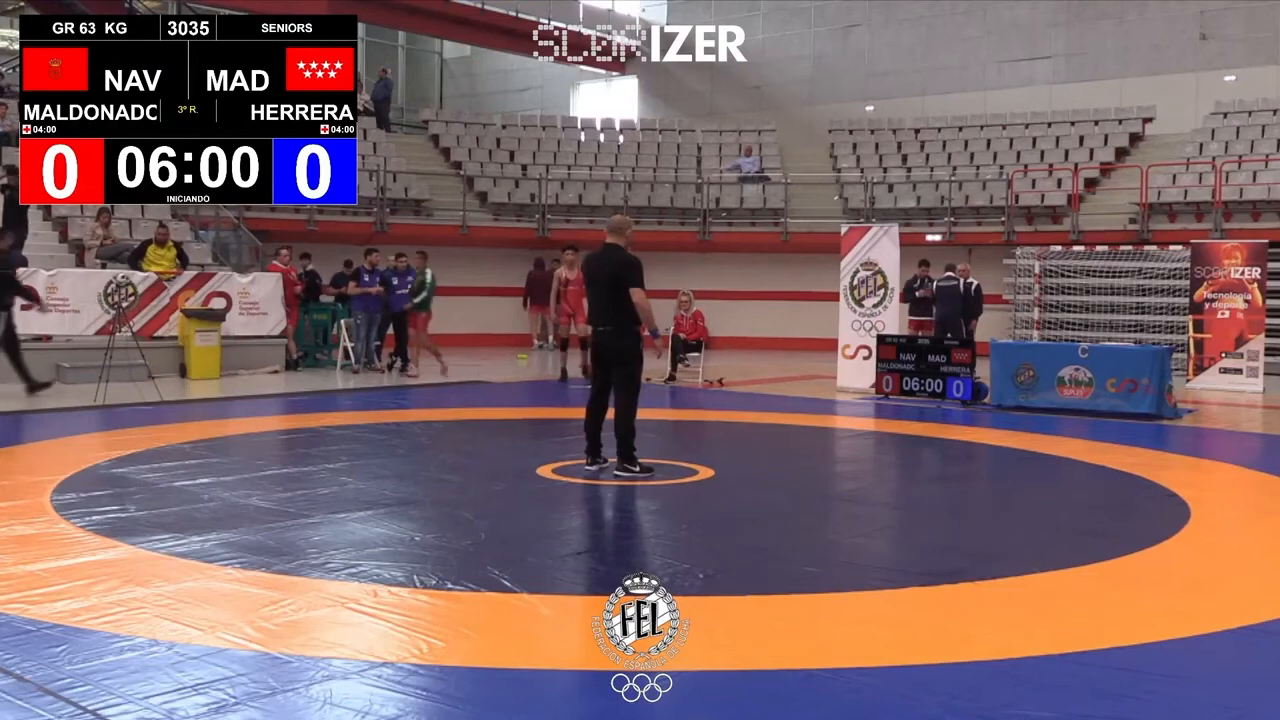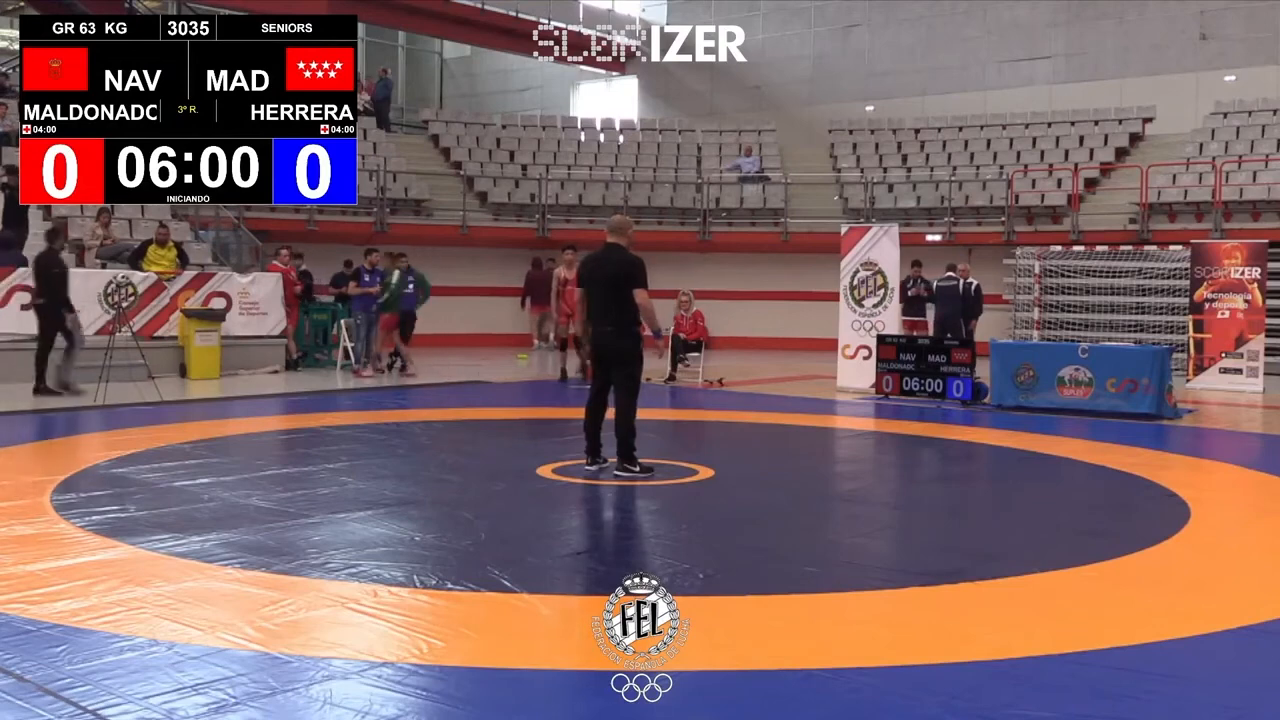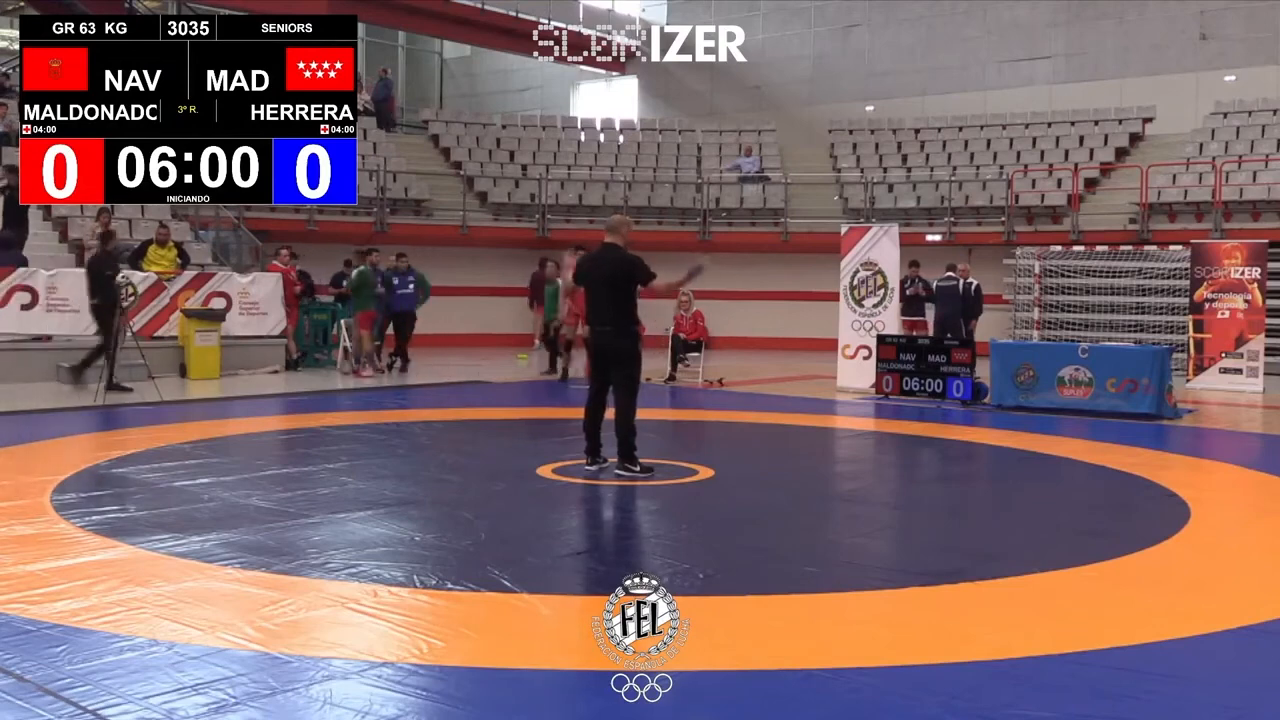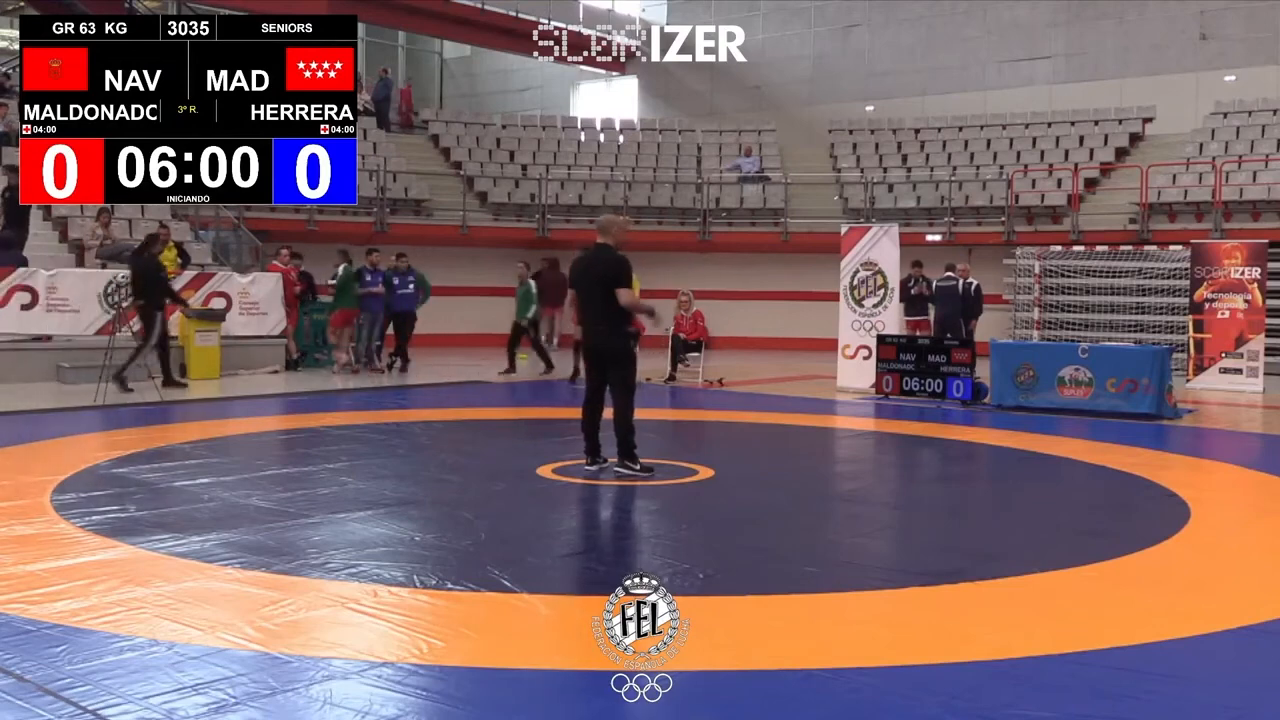
dt=0.4s
person 1, frame 1
left shoulder: (590, 262)
right shoulder: (629, 261)
right elbow: (638, 299)
right wrist: (654, 333)
left hip: (599, 336)
right hip: (624, 337)
left knee: (598, 395)
right knee: (625, 398)
left ankle: (593, 455)
right ankle: (625, 460)
person 1, frame 2
left shoulder: (588, 262)
right shoulder: (632, 262)
left elbow: (579, 300)
right elbow: (642, 301)
left wrist: (583, 330)
right wrist: (657, 333)
left hip: (598, 337)
right hip: (624, 337)
left knee: (597, 395)
right knee: (625, 399)
left ankle: (593, 455)
right ankle: (625, 460)
person 1, frame 3
left shoulder: (587, 261)
right shoulder: (629, 261)
left elbow: (573, 285)
right elbow: (657, 288)
right wrist: (688, 276)
left hip: (597, 336)
right hip: (622, 337)
left knee: (596, 394)
right knee: (624, 398)
left ankle: (592, 455)
right ankle: (626, 460)
person 1, frame 4
left shoulder: (579, 263)
right shoulder: (618, 261)
left elbow: (572, 300)
right elbow: (626, 300)
right wrist: (647, 309)
left hip: (590, 336)
right hip: (615, 337)
left knee: (593, 395)
right knee: (623, 396)
left ankle: (592, 455)
right ankle: (626, 458)
